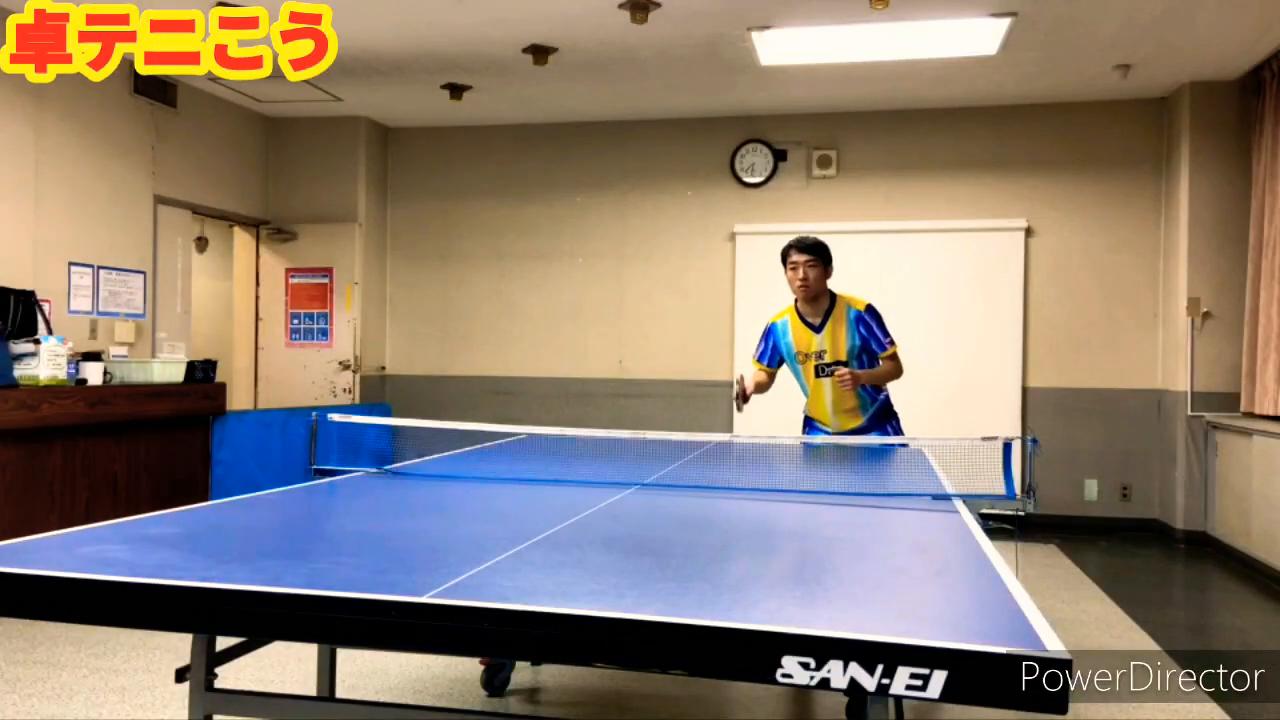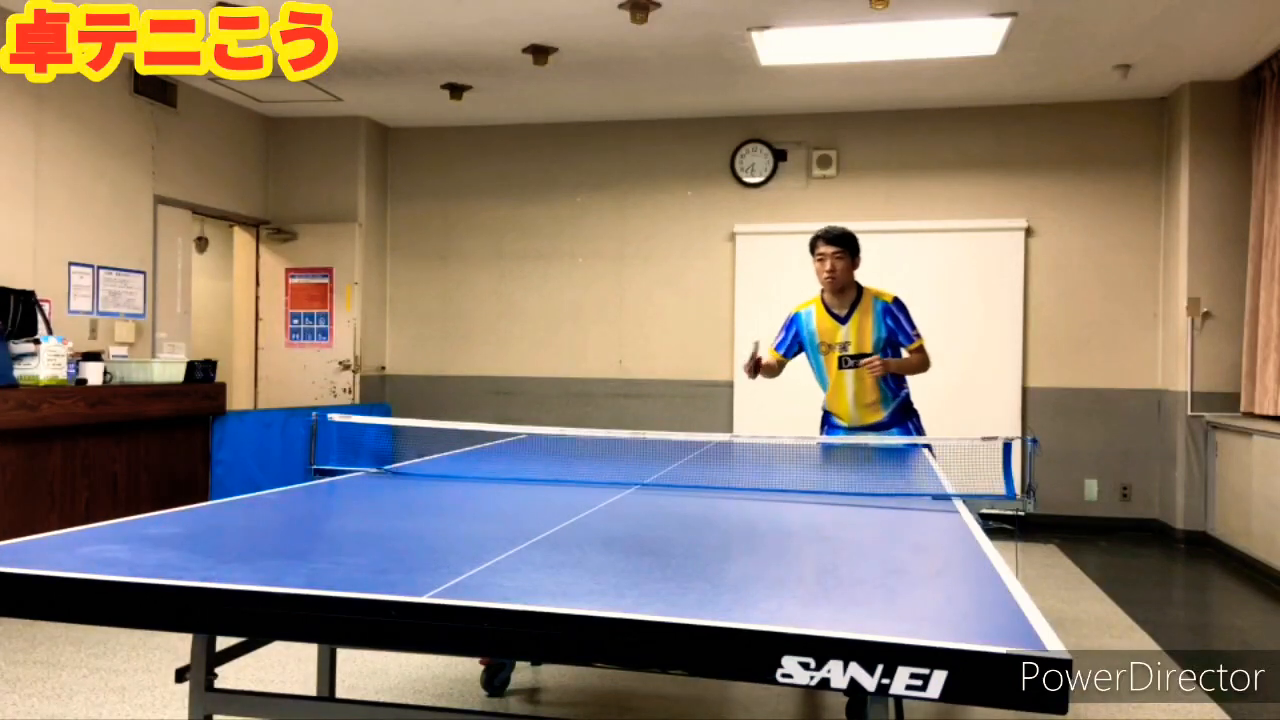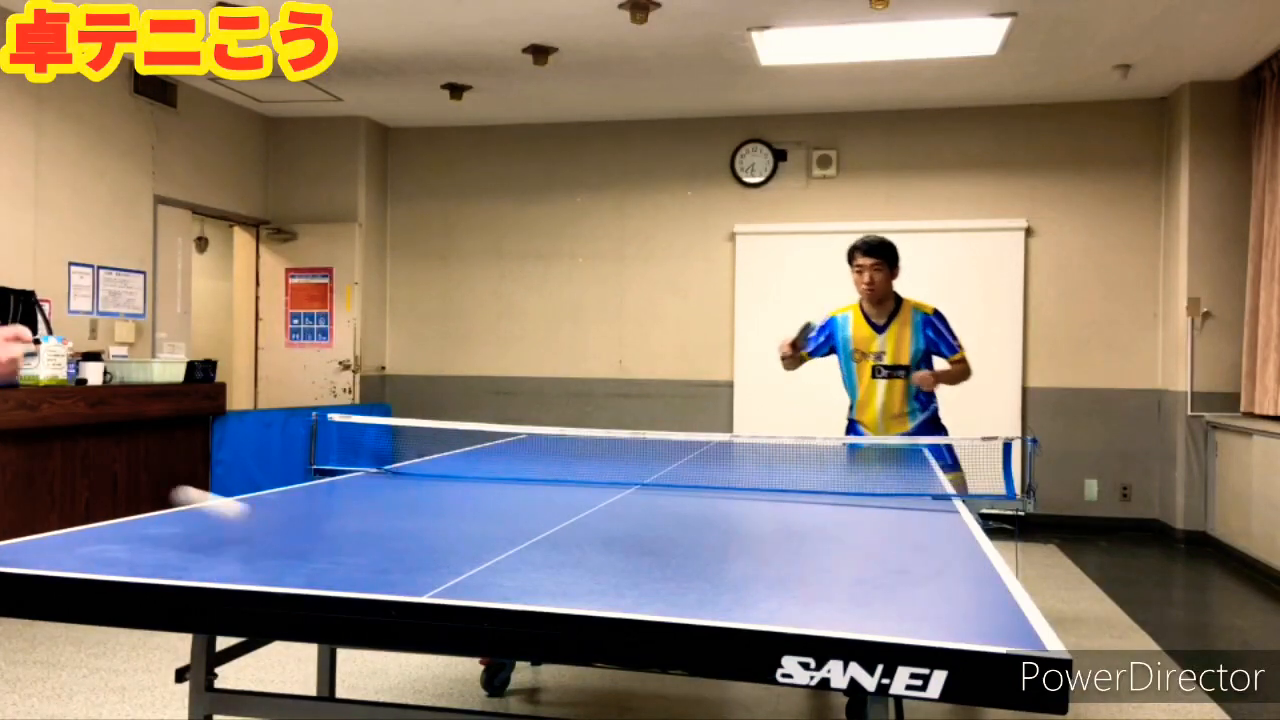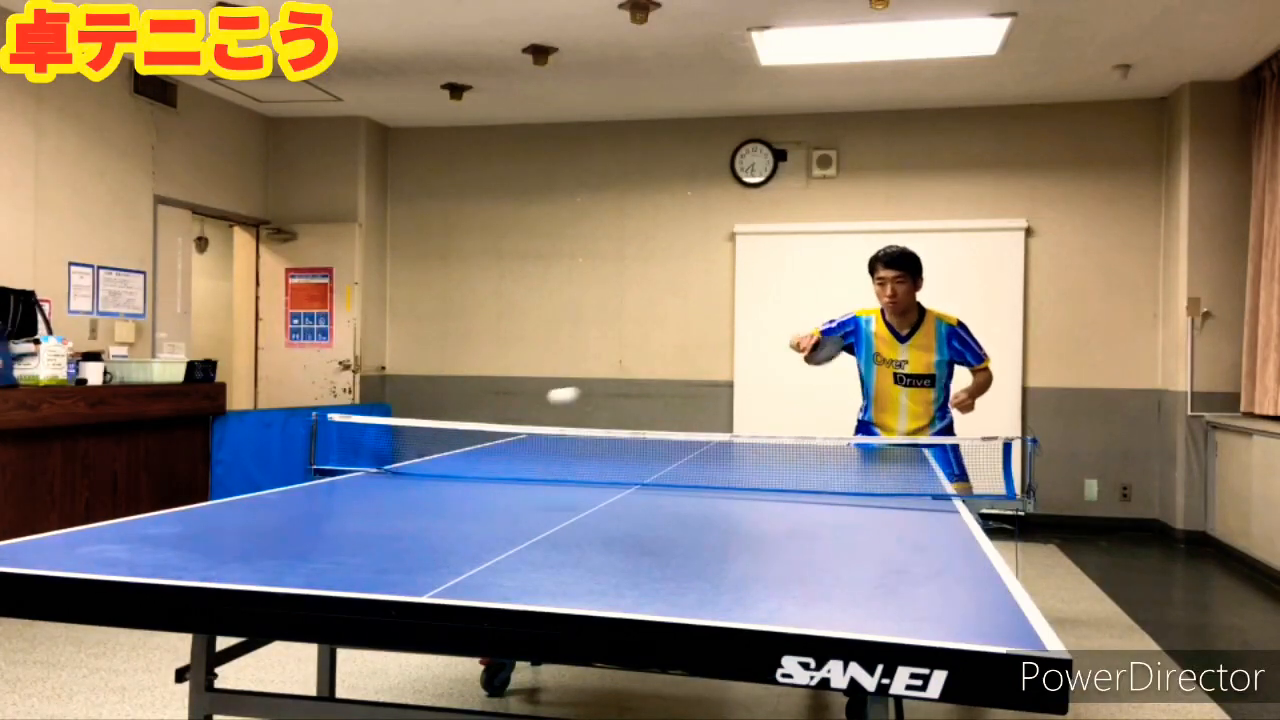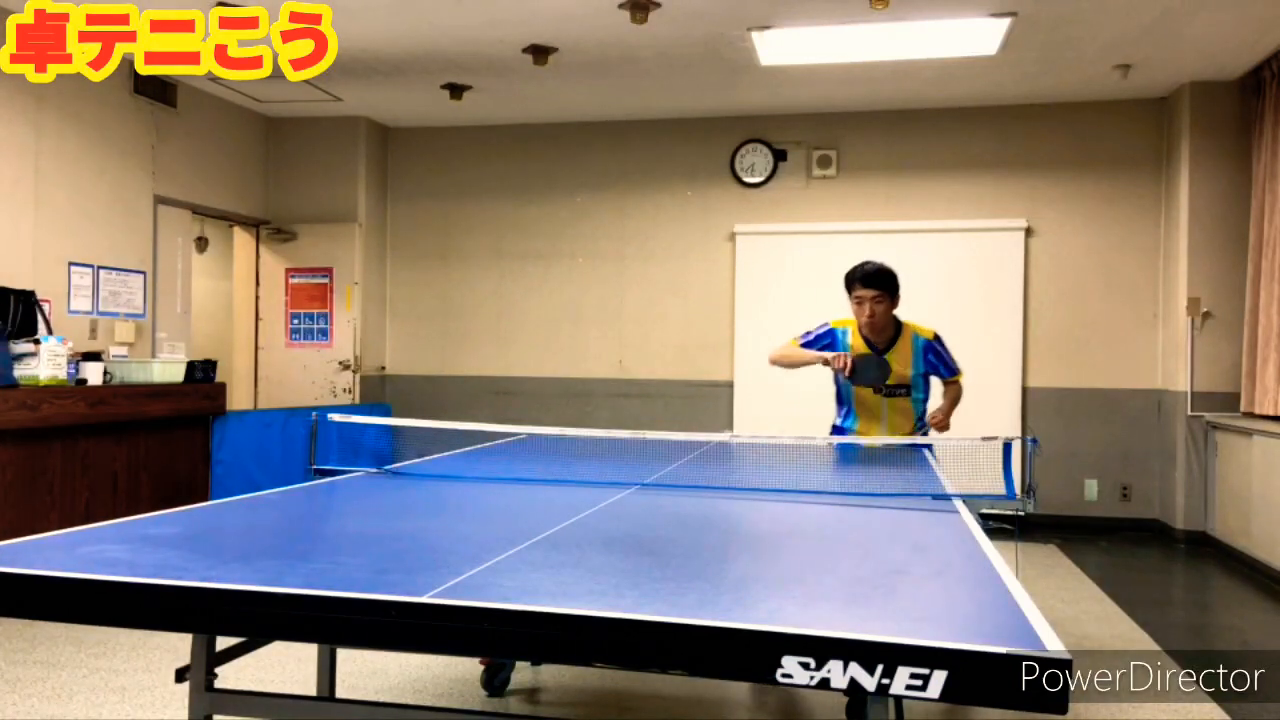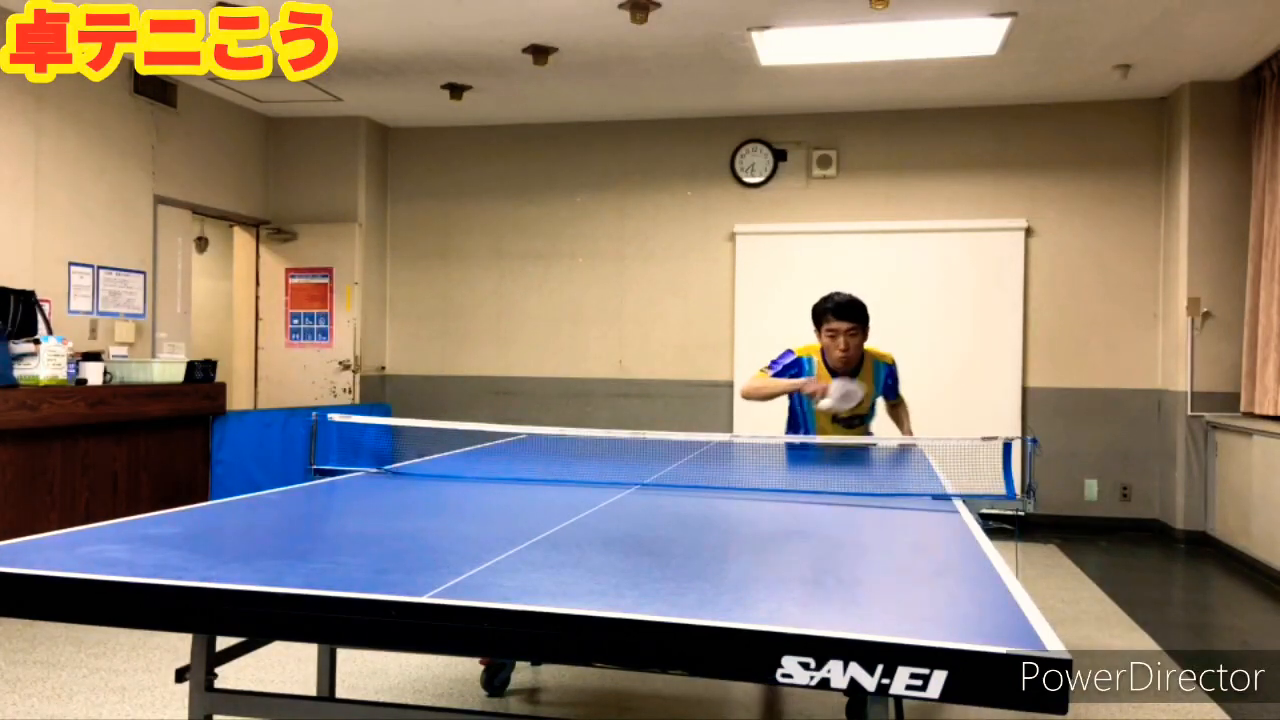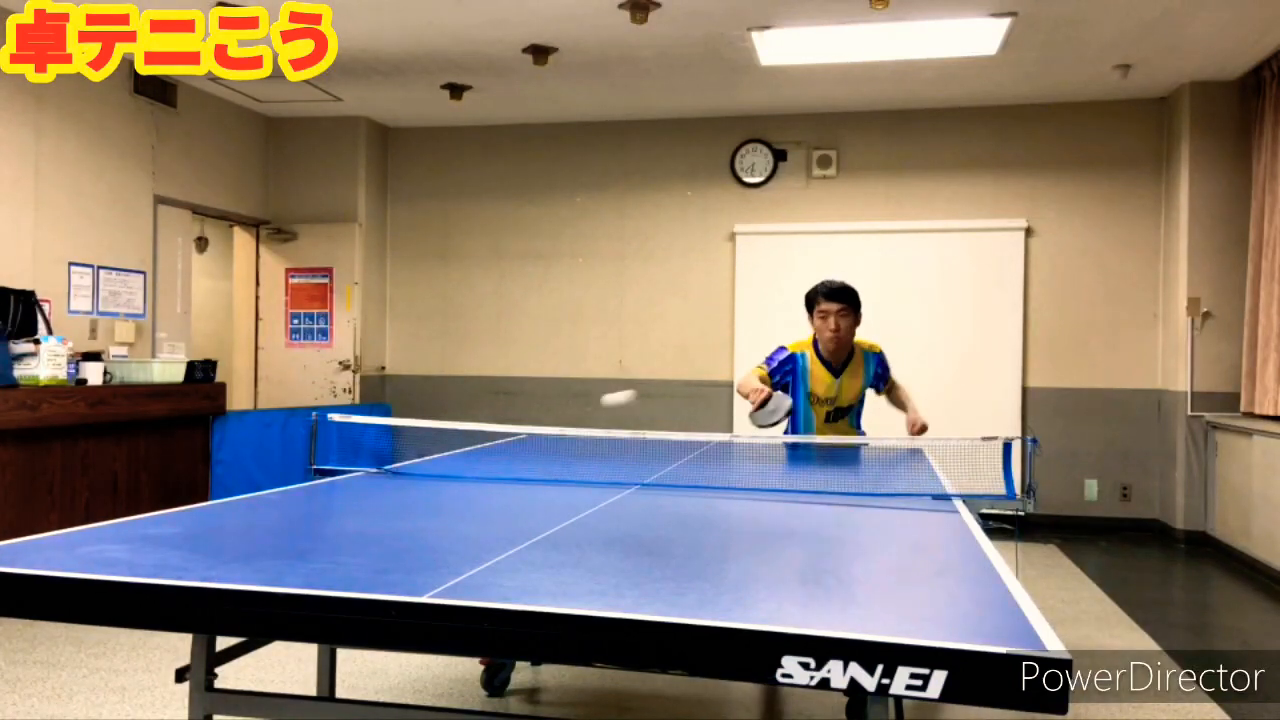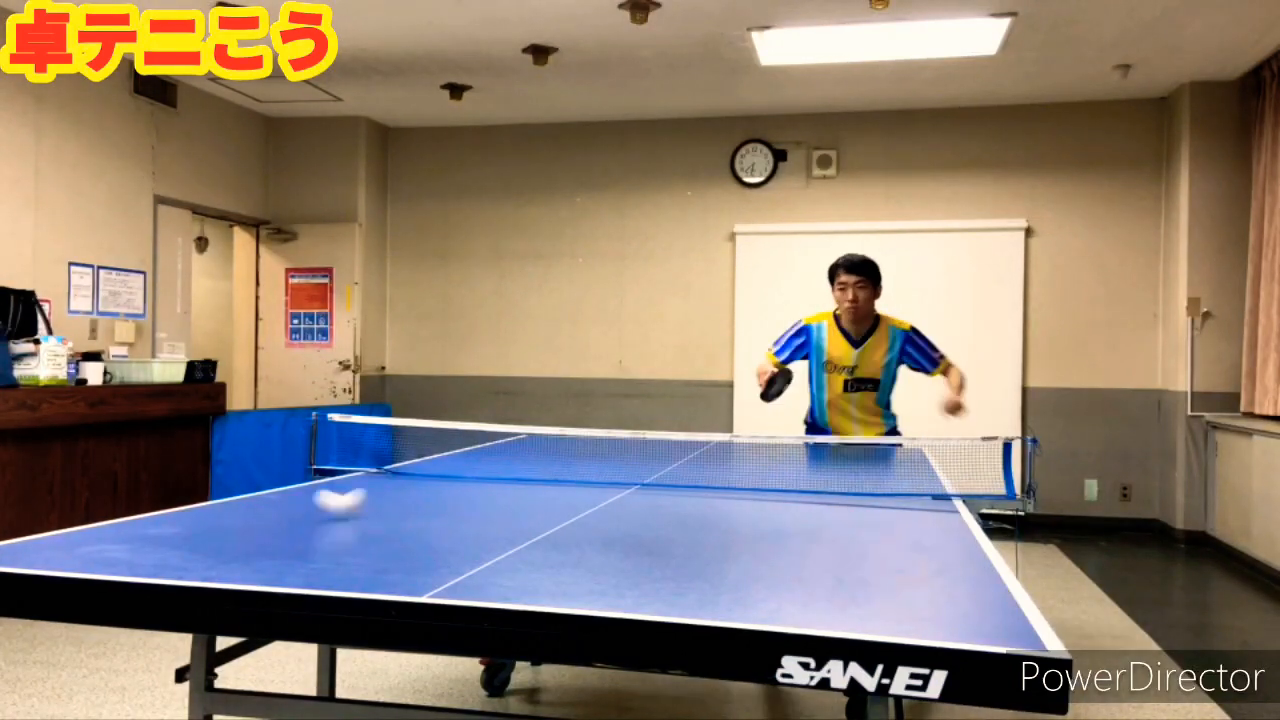
dt=0.2s
person 1, frame 1
left shoulder: (859, 313)
right shoulder: (778, 327)
left elbow: (894, 367)
right elbow: (766, 373)
left wrist: (860, 376)
right wrist: (752, 385)
left hip: (874, 428)
right hip: (820, 432)
person 1, frame 2
left shoulder: (886, 306)
right shoulder: (802, 317)
left elbow: (922, 361)
right elbow: (776, 364)
left wrist: (889, 364)
right wrist: (762, 366)
left hip: (895, 425)
right hip: (839, 430)
person 1, frame 3
left shoulder: (925, 318)
right shoulder: (838, 323)
left elbow: (962, 368)
right elbow: (795, 360)
left wrist: (938, 377)
right wrist: (790, 353)
left hip: (921, 433)
right hip: (863, 438)
left knee: (954, 495)
person 1, frame 4
left shoulder: (947, 328)
right shoulder: (860, 324)
left elbow: (983, 372)
right elbow: (797, 342)
left wrist: (971, 392)
right wrist: (805, 341)
left hip: (932, 440)
right hip: (874, 440)
left knee: (960, 498)
person 1, frame 5
left shoulder: (924, 342)
right shoulder: (836, 335)
left elbow: (953, 384)
right elbow: (776, 356)
left wrist: (945, 410)
right wrist: (823, 356)
person 1, frame 6
left shoulder: (883, 365)
right shoulder: (800, 362)
left elbow: (894, 402)
right elbow: (749, 389)
left wrist: (907, 434)
right wrist: (799, 384)
person 1, frame 7
left shoulder: (872, 357)
right shoulder: (794, 357)
left elbow: (890, 388)
right elbow: (746, 382)
left wrist: (911, 411)
right wrist: (756, 389)
person 1, frame 8
left shoulder: (900, 334)
right shoulder: (812, 330)
left elbow: (951, 371)
right elbow: (768, 364)
left wrist: (954, 394)
right wrist: (767, 372)
